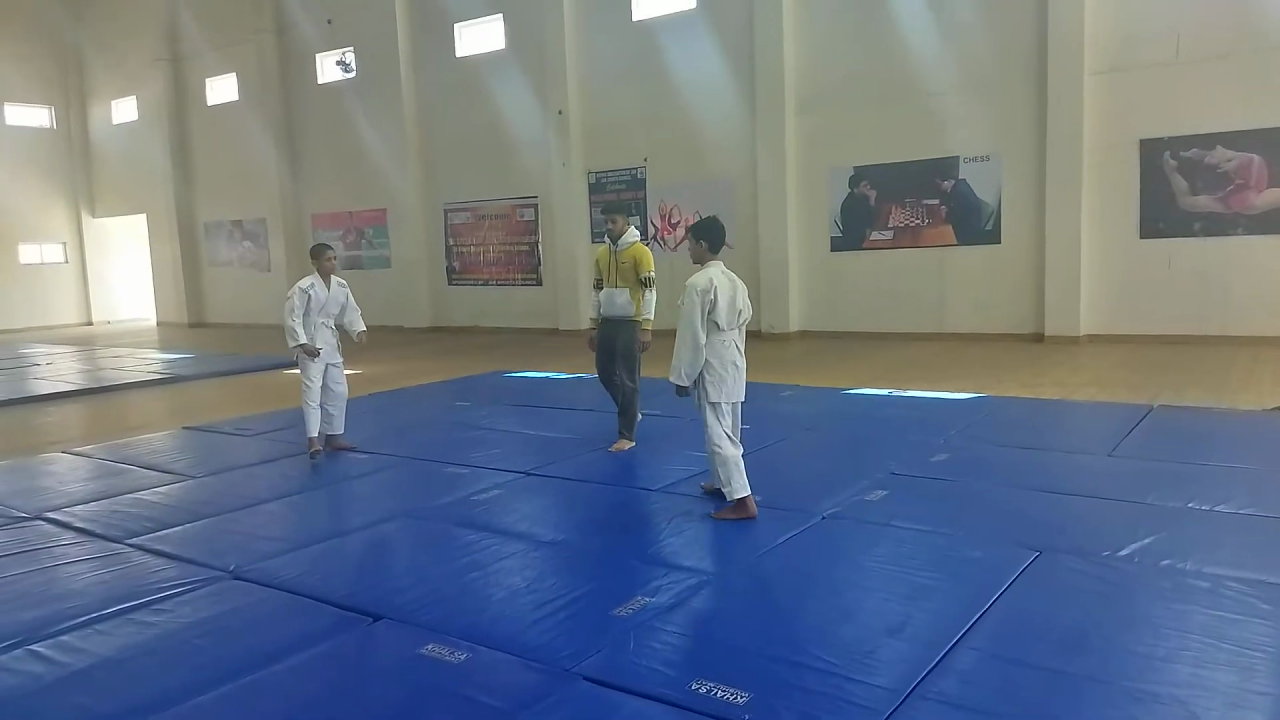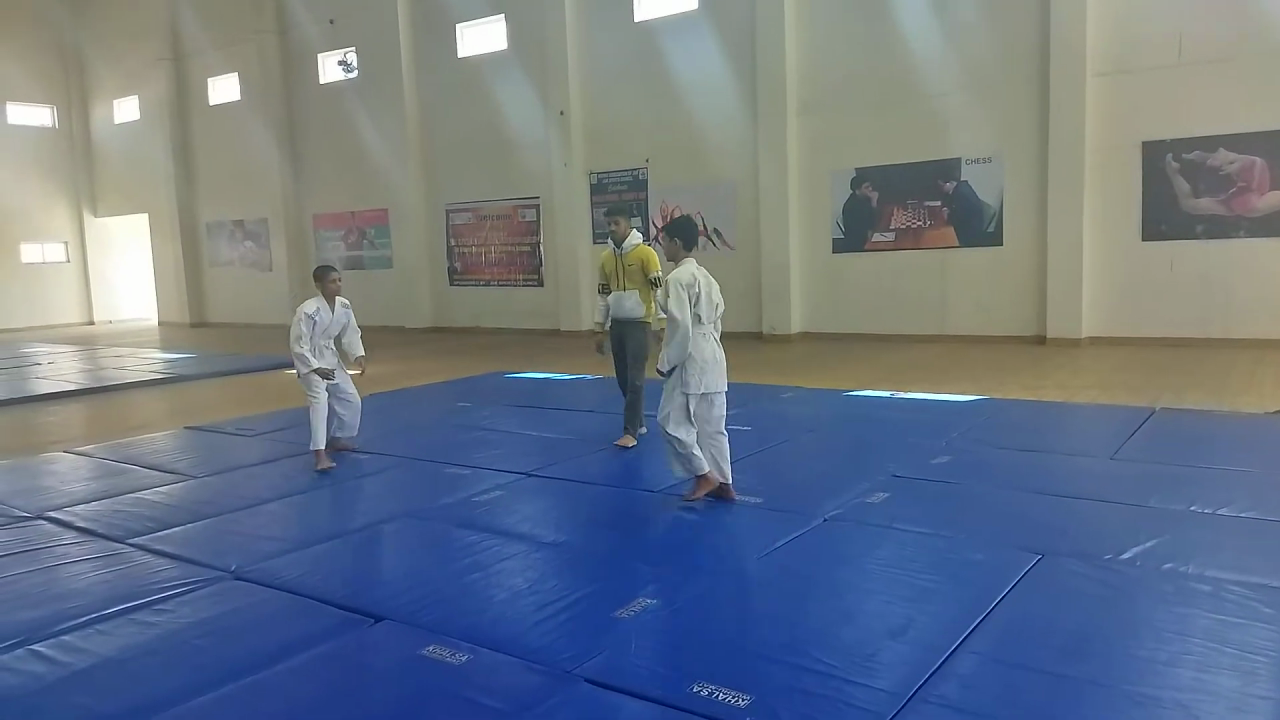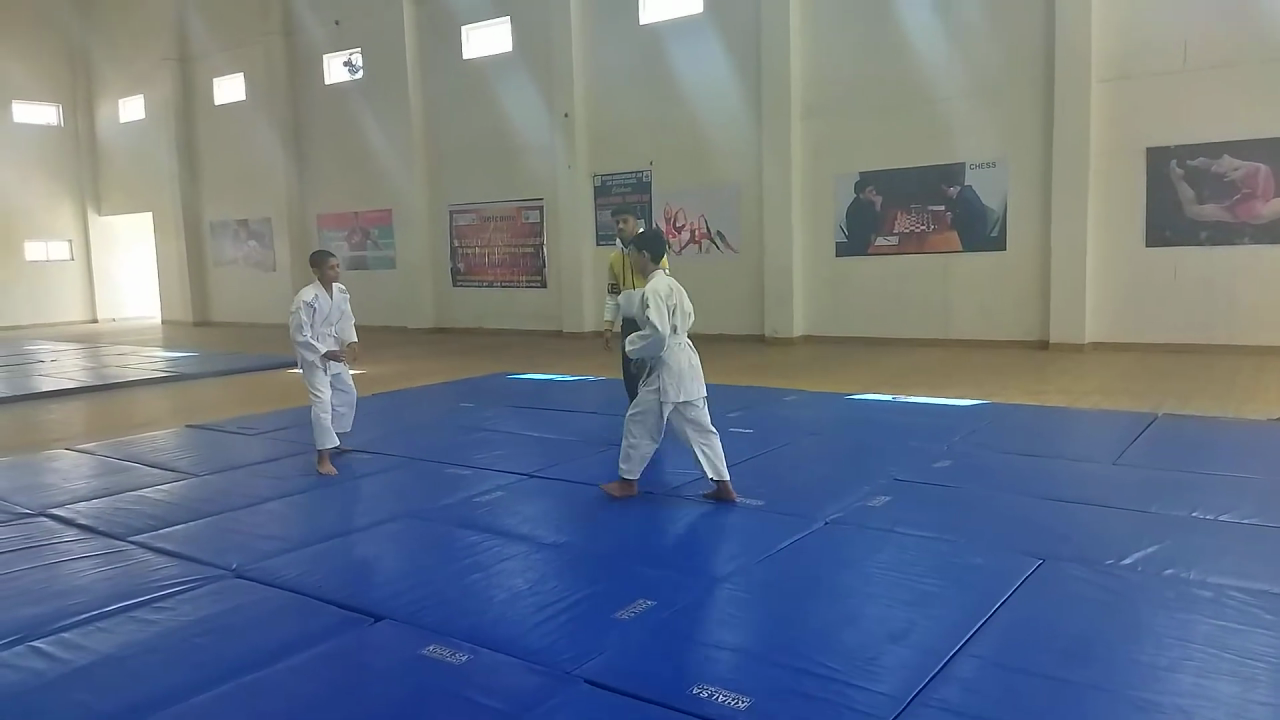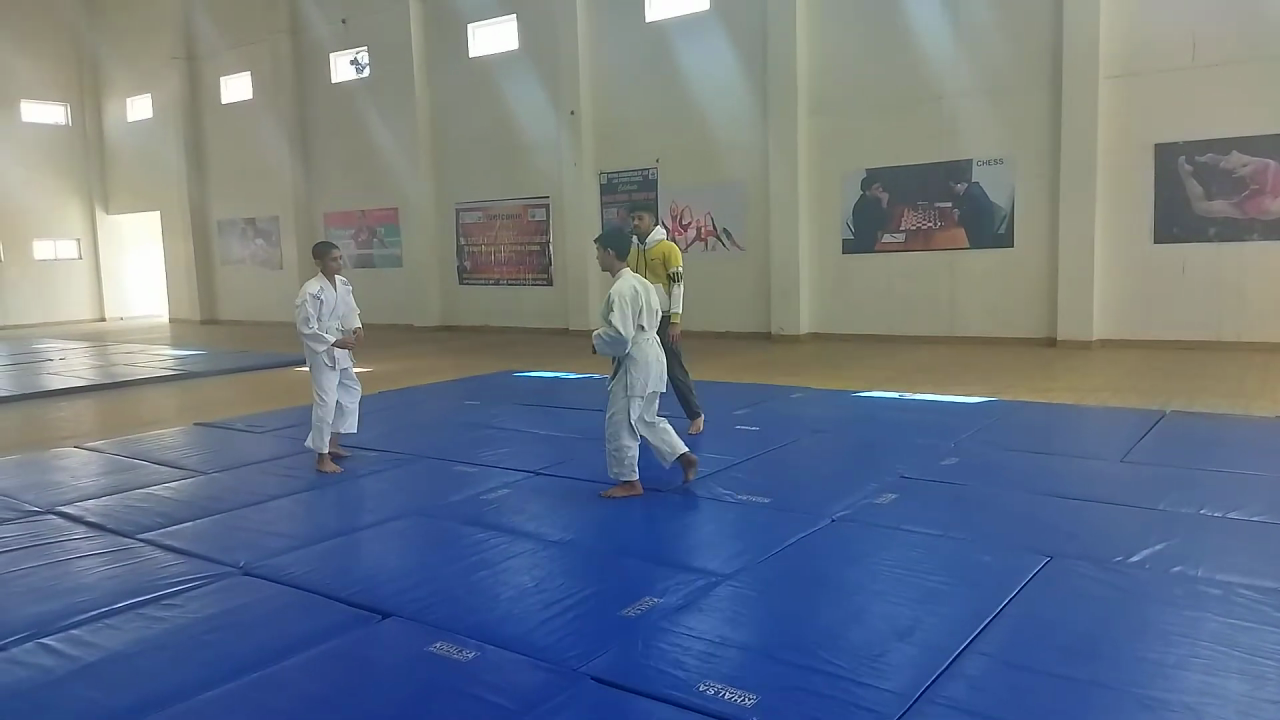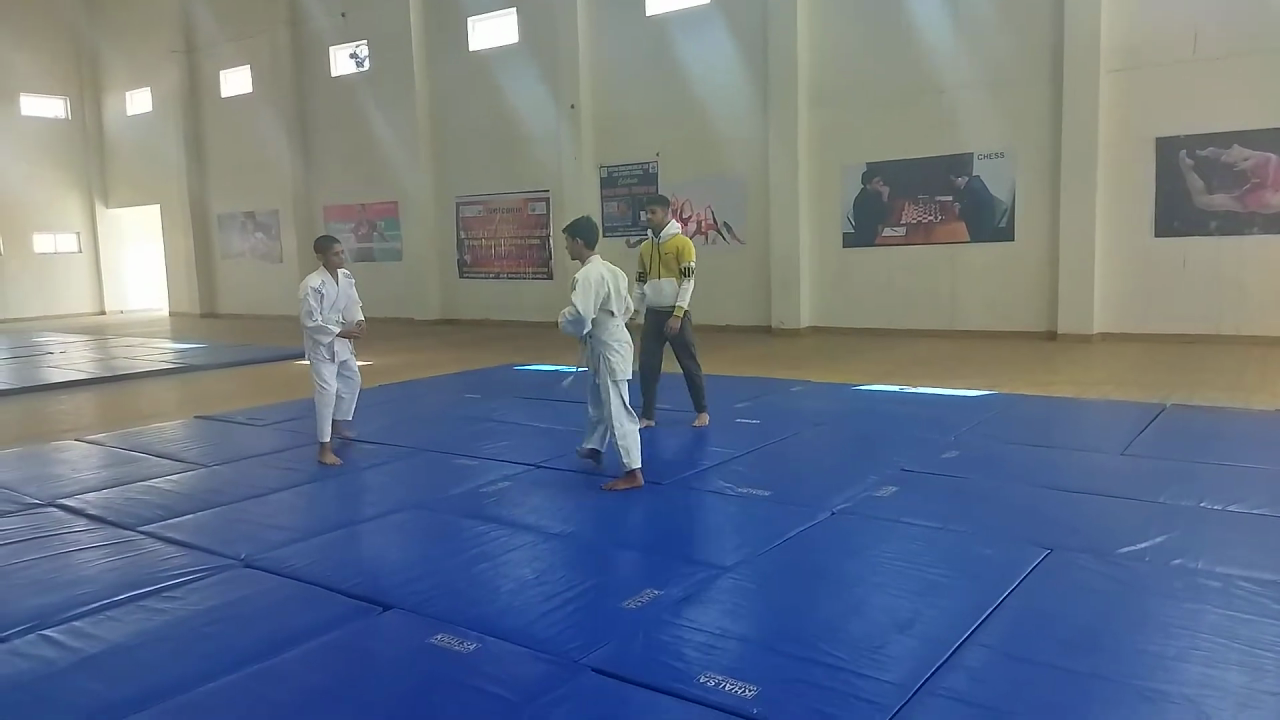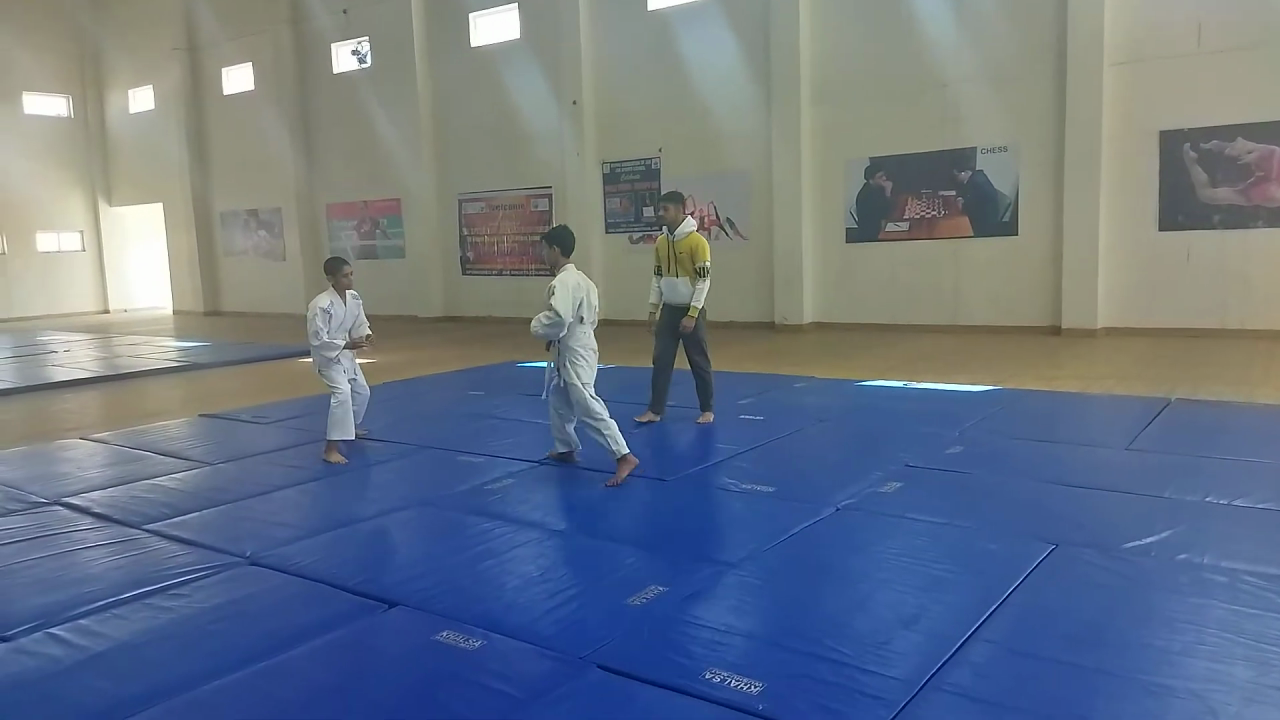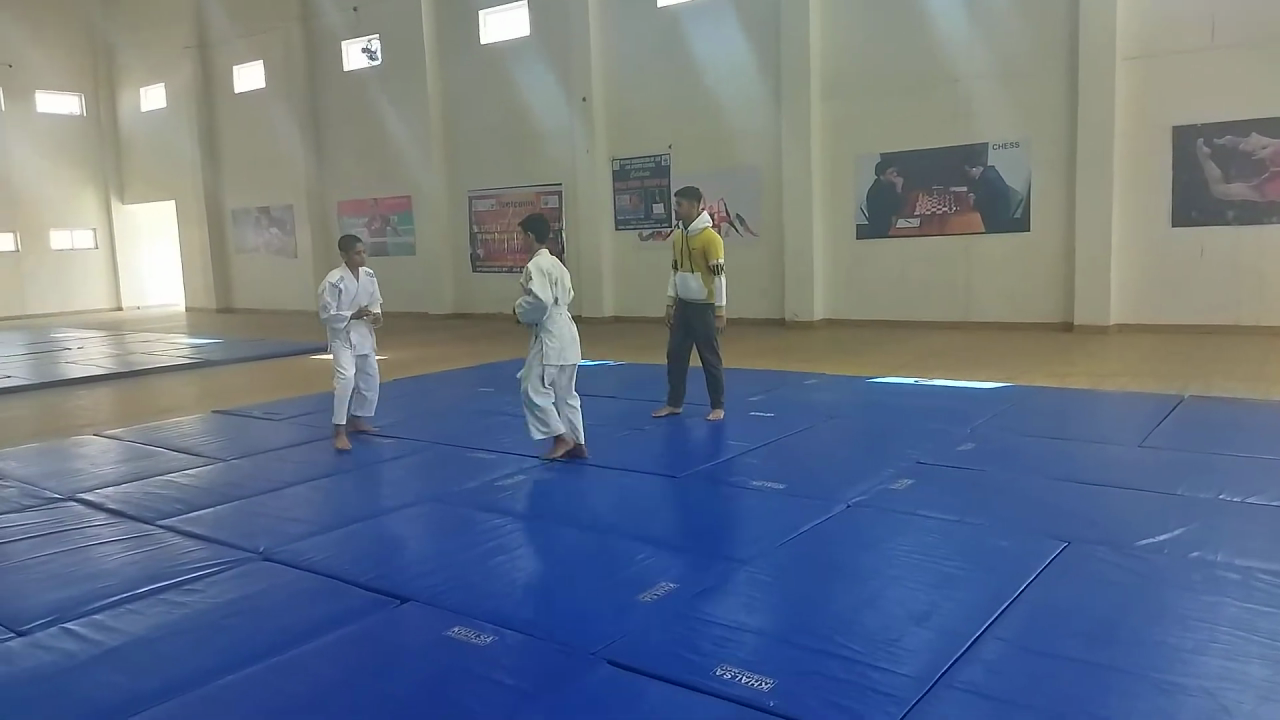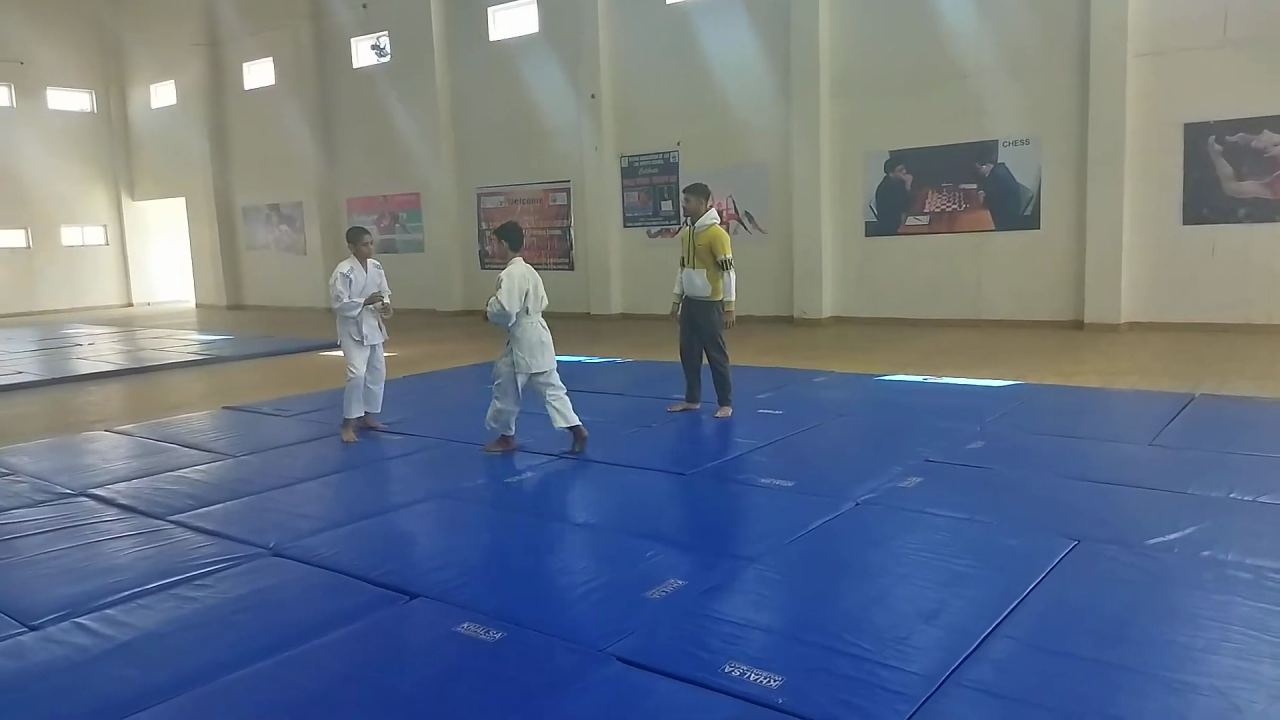
dt=0.2s
person 1, frame 1
left shoulder: (698, 283)
right shoulder: (734, 281)
left elbow: (692, 335)
left wrist: (682, 377)
left hip: (712, 364)
right hip: (734, 360)
left knee: (719, 433)
right knee: (724, 428)
left ankle: (742, 500)
right ankle: (723, 483)
person 1, frame 2
left shoulder: (678, 278)
right shoulder: (705, 276)
left elbow: (680, 326)
left wrist: (666, 362)
left hip: (691, 359)
right hip: (712, 355)
left knee: (671, 419)
right knee: (712, 423)
left ankle: (703, 474)
right ankle: (722, 482)
person 1, frame 3
left shoulder: (653, 290)
right shoulder: (672, 285)
left elbow: (657, 334)
left wrist: (631, 345)
left hip: (667, 368)
right hip: (686, 362)
left knee: (638, 422)
right knee: (698, 425)
left ankle: (628, 481)
right ankle: (722, 484)
person 1, frame 4
left shoulder: (620, 289)
right shoulder: (642, 282)
left elbow: (620, 336)
left wrist: (598, 340)
left hip: (635, 363)
right hip: (651, 357)
left knee: (619, 421)
right knee: (646, 419)
left ankle: (629, 480)
right ankle: (683, 457)
person 1, frame 5
left shoulder: (586, 275)
right shoulder: (613, 270)
left elbow: (579, 317)
right elbow: (627, 309)
left wrist: (563, 320)
left hip: (606, 348)
right hip: (616, 341)
left knee: (617, 410)
right knee: (598, 402)
left ankle: (632, 472)
right ankle: (594, 447)
person 1, frame 6
left shoulder: (562, 282)
right shoulder: (582, 279)
left elbow: (558, 320)
left wrist: (538, 326)
right wrist: (555, 336)
left hip: (573, 353)
right hip: (577, 348)
left knee: (589, 409)
right knee: (559, 401)
left ankle: (624, 456)
right ankle: (565, 449)
person 1, frame 7
left shoulder: (536, 265)
right shoulder: (555, 263)
left elbow: (539, 302)
left wrist: (520, 309)
right wrist: (527, 311)
left hip: (550, 336)
right hip: (563, 331)
left knee: (533, 389)
right knee: (565, 393)
left ankle: (560, 437)
right ankle: (576, 443)
person 1, frame 8
left shoulder: (510, 275)
right shoulder: (530, 272)
left elbow: (505, 311)
left wrist: (491, 309)
left hip: (523, 342)
right hip: (539, 336)
left knee: (505, 388)
right knee: (552, 388)
left ankle: (506, 436)
right ankle: (576, 430)
person 2, frame 1
left shoulder: (640, 251)
right shoulder: (601, 253)
left elbow: (649, 291)
right elbow: (597, 291)
left wrist: (646, 327)
right wrist: (593, 326)
left hip: (629, 324)
right hip: (606, 323)
left knee: (628, 381)
right knee: (606, 374)
left ankle: (628, 435)
right ankle: (630, 415)
person 2, frame 2
left shoulder: (645, 253)
right shoulder: (606, 258)
left elbow: (658, 289)
right elbow: (603, 296)
left wrist: (661, 323)
right wrist: (599, 330)
left hip: (639, 324)
right hip: (617, 325)
left knee: (634, 379)
right knee: (624, 380)
left ankle: (630, 433)
right ankle: (637, 422)
person 2, frame 3
right shoulder: (615, 258)
right elbow: (612, 295)
right wrist: (608, 326)
right hip: (629, 323)
left knee: (646, 370)
right knee: (630, 377)
person 2, frame 4
left shoulder: (668, 248)
right shoulder: (630, 253)
left elbow: (678, 285)
left wrist: (675, 321)
left hip: (665, 319)
left knee: (675, 370)
left ankle: (695, 415)
person 2, frame 5
left shoulder: (682, 243)
right shoulder: (645, 247)
left elbow: (688, 281)
right elbow: (640, 282)
left wrist: (677, 315)
left hip: (675, 315)
right hip: (652, 314)
left knee: (689, 364)
right knee: (647, 367)
left ankle: (702, 411)
right ankle: (647, 416)
person 2, frame 6
left shoulder: (697, 242)
right shoulder: (661, 242)
left elbow: (704, 281)
left wrist: (692, 314)
right wrist: (653, 310)
left hip: (691, 312)
right hip: (669, 310)
left knee: (699, 362)
right knee: (661, 361)
left ankle: (707, 410)
right ankle: (654, 410)
person 2, frame 7
left shoulder: (710, 237)
right shoulder: (677, 236)
left elbow: (719, 277)
left wrist: (720, 312)
right wrist: (670, 303)
left hip: (705, 307)
right hip: (683, 306)
left knee: (710, 359)
right knee: (675, 355)
left ankle: (718, 406)
right ankle: (674, 403)
person 2, frame 8
left shoulder: (717, 234)
right shoulder: (686, 232)
left elbow: (728, 272)
left wrist: (729, 307)
right wrist: (676, 300)
left hip: (710, 304)
right hip: (690, 302)
left knee: (716, 356)
right knee: (688, 353)
left ankle: (725, 403)
right ankle: (692, 399)
person 3, frame 1
left shoulder: (341, 286)
right shoulder: (303, 288)
left elbow: (350, 312)
right elbow: (292, 319)
left wrist: (359, 331)
right wrist: (303, 344)
left hip: (331, 345)
right hip: (310, 347)
left knee: (338, 393)
right knee: (312, 391)
left ankle: (332, 436)
right ankle: (313, 441)
person 3, frame 2
left shoulder: (344, 306)
right shoulder: (308, 311)
left elbow: (351, 334)
right elbow: (298, 345)
left wrist: (358, 355)
right wrist: (316, 369)
left hip: (331, 360)
right hip: (312, 364)
left knee: (351, 401)
right knee: (319, 403)
left ankle: (336, 439)
right ankle: (320, 456)
person 3, frame 3
left shoulder: (341, 292)
right shoulder: (306, 298)
left elbow: (346, 321)
right elbow: (299, 335)
left wrist: (351, 342)
right wrist: (325, 353)
left hip: (333, 350)
right hip: (312, 355)
left knee: (347, 393)
right knee: (322, 400)
left ankle: (331, 439)
right ankle: (323, 457)
person 3, frame 4
left shoulder: (343, 284)
right shoulder: (311, 292)
left elbow: (350, 312)
right elbow: (305, 328)
left wrist: (356, 329)
right wrist: (334, 343)
left hip: (339, 349)
right hip: (321, 352)
left knee: (351, 392)
right knee: (325, 401)
left ankle: (332, 443)
right ankle: (322, 457)
person 3, frame 5
left shoulder: (346, 277)
right shoulder: (312, 285)
left elbow: (352, 304)
right elbow: (310, 321)
left wrist: (358, 321)
right wrist: (339, 333)
left hip: (340, 340)
right hip: (321, 344)
left knee: (350, 381)
right knee: (327, 390)
left ankle: (337, 425)
right ankle: (324, 448)
person 3, frame 6
left shoulder: (354, 297)
right shoulder: (321, 305)
left elbow: (359, 323)
right elbow: (316, 340)
left wrist: (366, 335)
right wrist: (346, 345)
left hip: (346, 355)
right hip: (327, 356)
left knee: (361, 392)
right knee: (342, 394)
left ankle: (348, 429)
right ankle: (331, 448)
person 3, frame 7
left shoulder: (369, 275)
right shoulder: (333, 281)
left elbow: (375, 301)
right elbow: (326, 314)
left wrist: (376, 314)
right wrist: (353, 316)
left hip: (364, 334)
right hip: (342, 337)
left knee: (370, 379)
right knee: (345, 378)
left ankle: (357, 420)
right ankle: (340, 432)
person 3, frame 8
left shoulder: (376, 267)
right shoulder: (343, 272)
left elbow: (384, 292)
right elbow: (338, 304)
left wrist: (384, 305)
right wrist: (365, 302)
left hip: (373, 326)
right hip: (352, 329)
left knee: (377, 372)
right knee: (357, 374)
left ankle: (367, 416)
right ankle: (348, 424)
